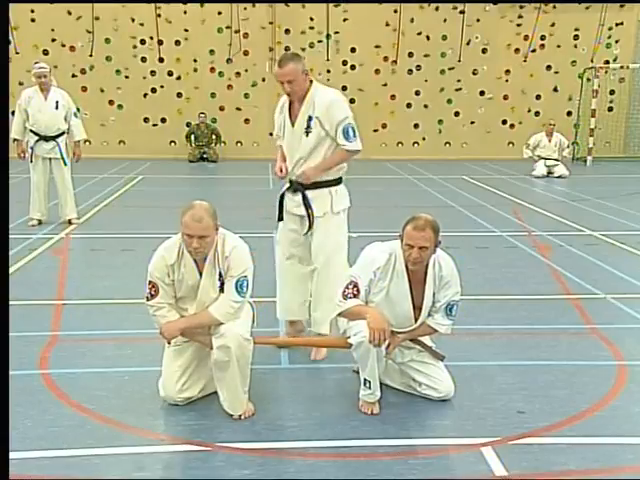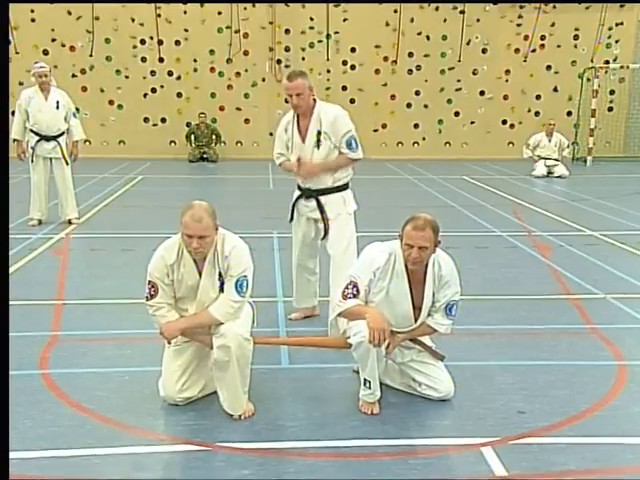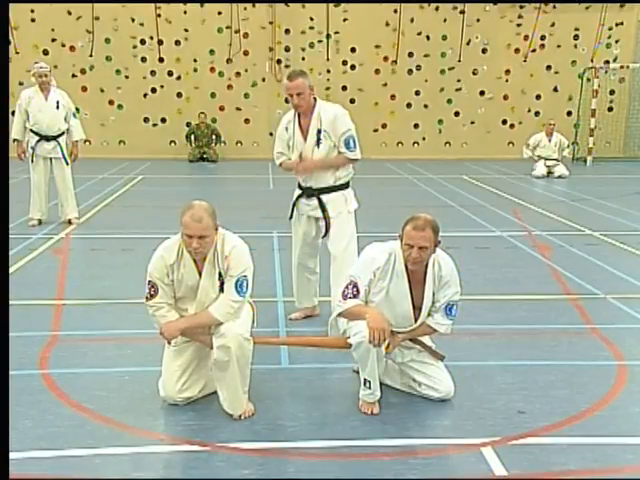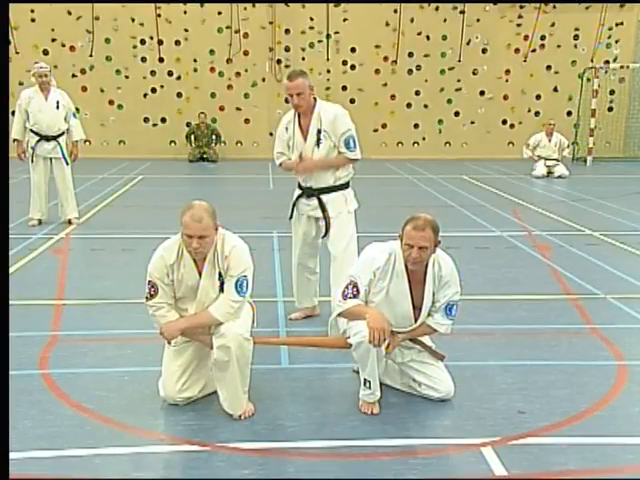
dt=0.5s
person 1, frame 1
left shoulder: (330, 100)
right shoulder: (283, 105)
left elbow: (351, 146)
left wrist: (317, 169)
right wrist: (280, 160)
left hip: (325, 196)
right hip: (294, 194)
left knee: (328, 264)
right knee: (289, 257)
left ankle: (323, 332)
right ankle: (295, 320)
person 1, frame 2
left shoulder: (335, 115)
right shoulder: (286, 122)
left elbow: (353, 156)
right elbow: (281, 158)
left wrist: (318, 168)
right wrist: (294, 167)
left hip: (335, 201)
right hip: (305, 199)
left knee: (342, 258)
right knee: (303, 256)
right ankle: (308, 304)
person 1, frame 3
left shoulder: (335, 114)
right shoulder: (287, 122)
left elbow: (351, 155)
right elbow: (281, 159)
left wrist: (315, 164)
right wrist: (295, 164)
left hip: (336, 198)
right hip: (305, 198)
left knee: (343, 256)
right knee: (303, 255)
right ankle: (308, 304)
person 1, frame 4
left shoulder: (335, 114)
right shoulder: (287, 122)
left elbow: (351, 156)
right elbow: (281, 159)
left wrist: (315, 164)
right wrist: (296, 165)
left hip: (336, 199)
right hip: (305, 198)
left knee: (343, 256)
right knee: (303, 256)
right ankle: (308, 304)
person 2, frame 1
left shoulder: (236, 250)
right shoulder: (165, 256)
left elbow: (231, 305)
right elbow: (160, 308)
left wrist: (181, 324)
right wrist: (205, 340)
left hip: (227, 314)
right hip: (185, 328)
left knee: (233, 338)
right knee: (173, 393)
left ankle: (238, 399)
right ankle: (215, 366)
person 2, frame 2
left shoulder: (235, 249)
right shoulder: (164, 255)
left elbow: (230, 305)
right elbow: (159, 308)
left wrist: (182, 323)
right wrist: (205, 339)
left hip: (227, 314)
right hip: (185, 327)
left knee: (233, 338)
right knee: (173, 394)
left ankle: (238, 399)
right ankle: (215, 364)
person 2, frame 3
left shoulder: (235, 250)
right shoulder: (164, 255)
left elbow: (231, 305)
right elbow: (159, 308)
left wrist: (182, 324)
right wrist: (205, 340)
left hip: (227, 315)
right hip: (185, 327)
left knee: (233, 338)
right knee: (173, 394)
left ankle: (238, 400)
right ankle: (215, 366)
person 2, frame 4
left shoulder: (235, 250)
right shoulder: (164, 255)
left elbow: (230, 305)
right elbow: (159, 308)
left wrist: (181, 324)
right wrist: (206, 339)
left hip: (227, 314)
right hip: (186, 329)
left knee: (233, 337)
right knee: (173, 394)
left ankle: (238, 399)
right ankle: (215, 365)
person 3, frame 1
left shoulder: (445, 268)
right shoulder: (376, 256)
left elbow: (441, 320)
right elbow: (343, 304)
left wrist: (402, 337)
right wrist: (370, 313)
left hip: (411, 338)
right hip: (371, 325)
left knee: (443, 390)
right knee: (366, 335)
left ankle: (377, 368)
right ankle: (369, 393)
person 3, frame 2
left shoulder: (445, 268)
right shoulder: (376, 256)
left elbow: (441, 320)
right elbow: (344, 304)
left wrist: (402, 336)
right wrist: (370, 312)
left hip: (411, 339)
right hip: (370, 324)
left knee: (443, 390)
right knee: (366, 334)
left ankle: (378, 368)
right ankle: (369, 393)
person 3, frame 3
left shoulder: (445, 268)
right shoulder: (376, 256)
left elbow: (440, 320)
right elbow: (344, 304)
left wrist: (402, 337)
right wrist: (371, 313)
left hip: (410, 338)
right hip: (369, 324)
left knee: (443, 390)
right knee: (366, 334)
left ankle: (377, 369)
right ankle: (369, 393)
person 3, frame 4
left shoulder: (445, 268)
right shoulder: (376, 256)
left elbow: (440, 320)
right elbow: (345, 304)
left wrist: (401, 336)
right wrist: (371, 313)
left hip: (410, 339)
right hip: (368, 323)
left knee: (443, 390)
right knee: (366, 334)
left ankle: (378, 368)
right ankle: (369, 394)
person 4, frame 1
left shoulder: (62, 95)
right shoulder: (27, 95)
left elbow: (74, 119)
right elbow: (20, 120)
left wrist: (77, 144)
right wrist: (19, 143)
left hip: (58, 143)
right hip: (36, 143)
left knee: (64, 180)
right knee: (38, 181)
left ankle: (70, 214)
right ankle: (37, 215)
person 4, frame 2
left shoulder: (62, 95)
right shoulder: (27, 95)
left elbow: (72, 120)
right elbow: (20, 120)
left wrist: (75, 144)
right wrist: (19, 144)
left hip: (59, 143)
right hip: (37, 143)
left knee: (65, 180)
right knee: (38, 181)
left ankle: (70, 214)
right ankle: (37, 215)
person 4, frame 3
left shoulder: (61, 95)
right shoulder: (27, 95)
left elbow: (72, 120)
right elbow: (20, 120)
left wrist: (75, 144)
right wrist: (19, 144)
left hip: (58, 143)
right hip: (37, 143)
left knee: (65, 180)
right knee: (38, 181)
left ankle: (70, 214)
right ankle: (37, 215)
person 4, frame 4
left shoulder: (62, 96)
right shoulder: (27, 95)
left elbow: (72, 120)
right elbow: (20, 120)
left wrist: (75, 144)
right wrist: (19, 143)
left hip: (58, 144)
right hip: (37, 144)
left knee: (65, 180)
right knee: (38, 181)
left ankle: (70, 214)
right ankle: (37, 215)
